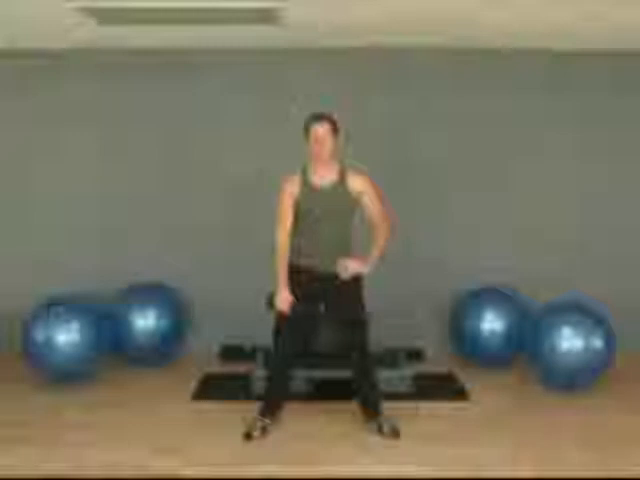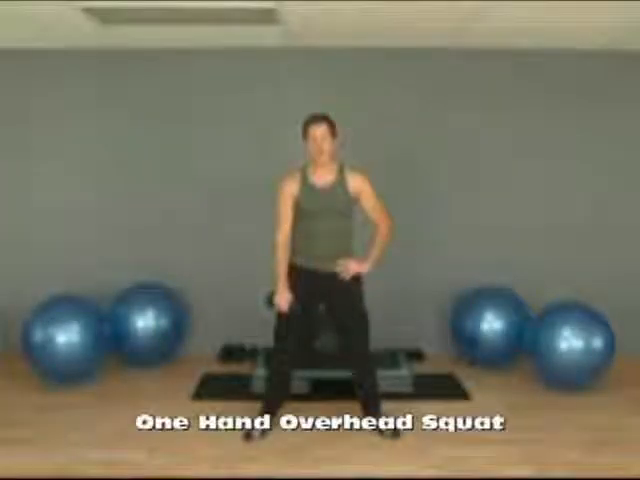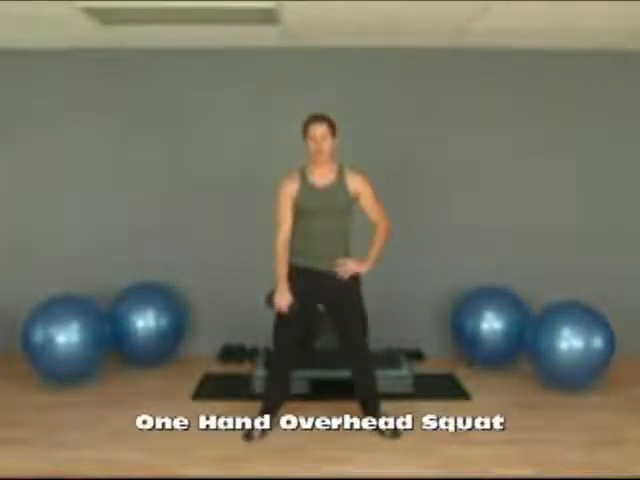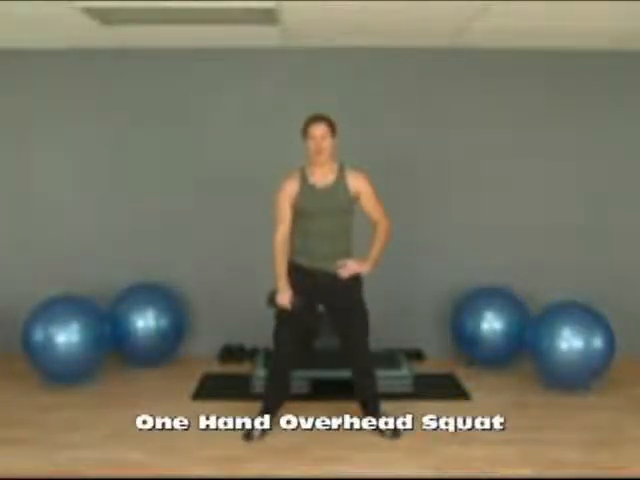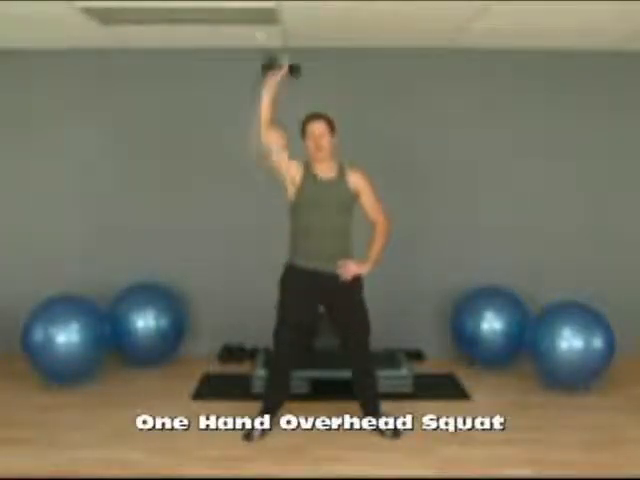
dt=1s
person 1, frame 1
left shoulder: (356, 182)
right shoulder: (293, 184)
left elbow: (383, 224)
right elbow: (283, 235)
left wrist: (368, 264)
right wrist: (281, 286)
left hip: (341, 277)
right hip: (301, 275)
left knee: (359, 346)
right knee: (284, 347)
left ankle: (374, 414)
right ankle: (267, 414)
person 1, frame 2
left shoulder: (355, 181)
right shoulder: (292, 184)
left elbow: (384, 223)
right elbow: (283, 236)
left wrist: (368, 263)
right wrist: (281, 285)
left hip: (341, 276)
right hip: (301, 275)
left knee: (359, 347)
right knee: (284, 348)
left ankle: (374, 414)
right ankle: (266, 416)
person 1, frame 3
left shoulder: (354, 181)
right shoulder: (292, 184)
left elbow: (383, 223)
right elbow: (283, 236)
left wrist: (367, 263)
right wrist: (281, 285)
left hip: (340, 276)
right hip: (300, 275)
left knee: (358, 347)
right knee: (284, 348)
left ankle: (374, 414)
right ankle: (266, 416)
person 1, frame 4
left shoulder: (355, 180)
right shoulder: (292, 184)
left elbow: (383, 222)
right elbow: (281, 235)
left wrist: (368, 263)
right wrist: (282, 284)
left hip: (341, 277)
right hip: (301, 275)
left knee: (358, 347)
right knee: (284, 348)
left ankle: (374, 413)
right ankle: (266, 415)
person 1, frame 5
left shoulder: (354, 179)
right shoulder: (294, 174)
left elbow: (381, 222)
right elbow: (266, 131)
left wrist: (368, 264)
right wrist: (272, 84)
left hip: (342, 279)
right hip: (299, 277)
left knee: (359, 349)
right knee: (285, 350)
left ankle: (373, 414)
right ankle: (266, 416)
